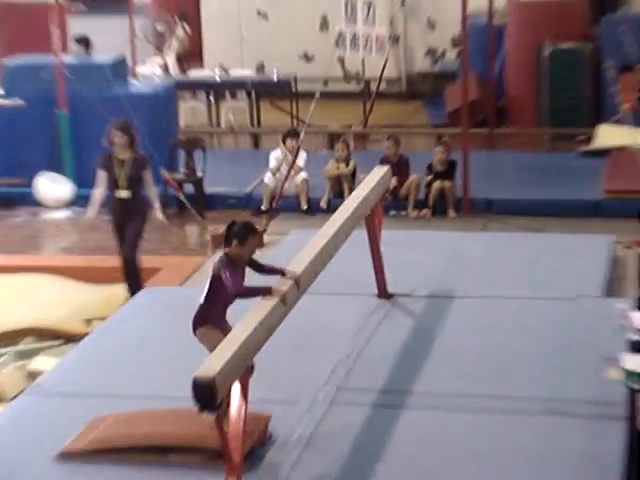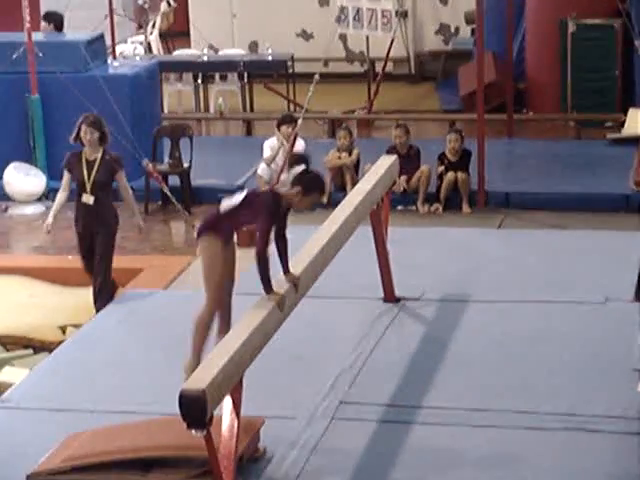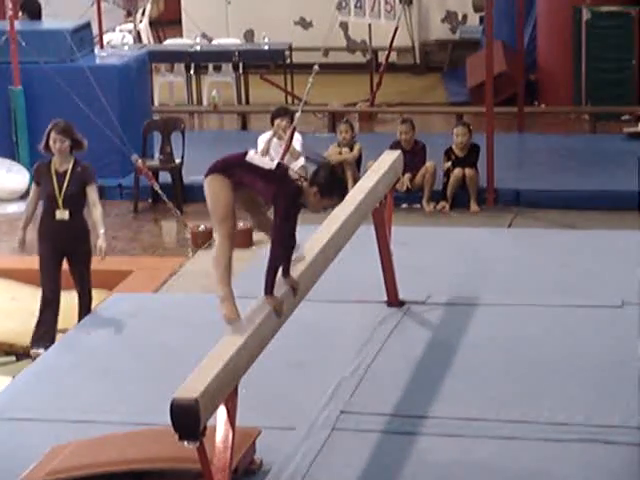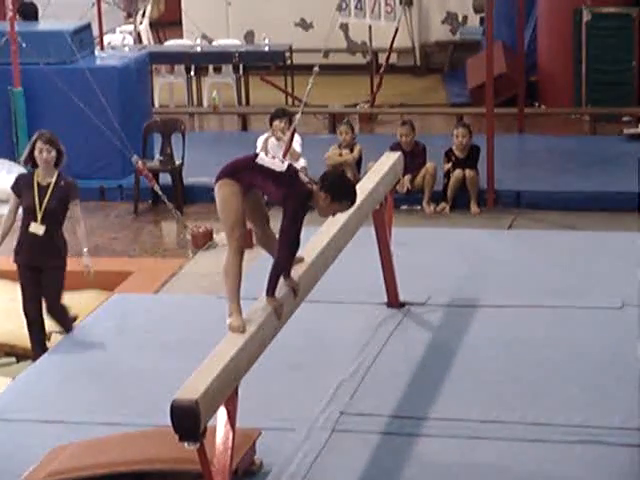
dt=0.3s
person 1, frame 1
left shoulder: (140, 159)
right shoulder: (106, 160)
left elbow: (149, 186)
right elbow: (100, 187)
left wrist: (157, 209)
right wrist: (92, 209)
left hip: (137, 212)
right hip: (118, 212)
left knee: (128, 253)
right knee: (125, 254)
left ankle: (137, 290)
right ankle: (135, 291)
person 1, frame 2
left shoulder: (112, 160)
right shoulder: (72, 159)
left elbow: (125, 190)
right elbow: (64, 191)
left wrist: (137, 215)
right wrist: (51, 216)
left hip: (105, 222)
right hip: (82, 221)
left knee: (102, 270)
right knee: (90, 267)
right ankle: (105, 300)
person 1, frame 3
left shoulder: (84, 171)
right shoulder: (41, 170)
left elbow: (95, 205)
right elbow: (32, 203)
left wrist: (101, 234)
right wrist: (22, 231)
left hip: (77, 237)
right hip: (49, 238)
left knee: (83, 286)
right knee: (49, 291)
right ankle: (42, 342)
person 1, frame 4
left shoulder: (66, 186)
right shoulder: (22, 182)
left elbow: (78, 222)
left wrist: (85, 252)
left hip: (52, 253)
right hip: (25, 252)
left knee: (52, 303)
right knee: (31, 308)
left ankle: (67, 323)
right ankle: (41, 356)
person 2, frame 1
left shoulder: (238, 259)
right shoulder: (224, 265)
left elbow: (260, 268)
right elbow: (236, 290)
left wrist: (284, 272)
right wrist: (271, 290)
left hip: (218, 320)
right hip: (205, 323)
person 2, frame 2
left shoulder: (282, 202)
right shoulder: (272, 203)
left elbow: (280, 237)
right elbow: (260, 250)
left wrist: (287, 272)
right wrist: (269, 290)
left hip: (225, 232)
right hip: (211, 231)
left knee: (225, 299)
right knee: (214, 302)
right ankle: (193, 365)
person 2, frame 3
left shoulder: (300, 191)
right shoulder: (290, 194)
left elbow: (289, 235)
right elbow: (278, 244)
left wrist: (286, 274)
right wrist: (268, 293)
left hip: (240, 177)
right hip: (221, 172)
left knee: (262, 218)
right knee: (226, 236)
right ankle: (226, 298)
person 2, frame 4
left shoulder: (308, 192)
right shoulder: (300, 196)
left elbow: (292, 238)
right elbow: (285, 242)
left wrist: (286, 274)
right wrist: (270, 294)
left hip: (245, 181)
right hip: (231, 177)
left knee: (262, 225)
right knee: (237, 243)
left ankle: (287, 261)
right ankle: (234, 312)
